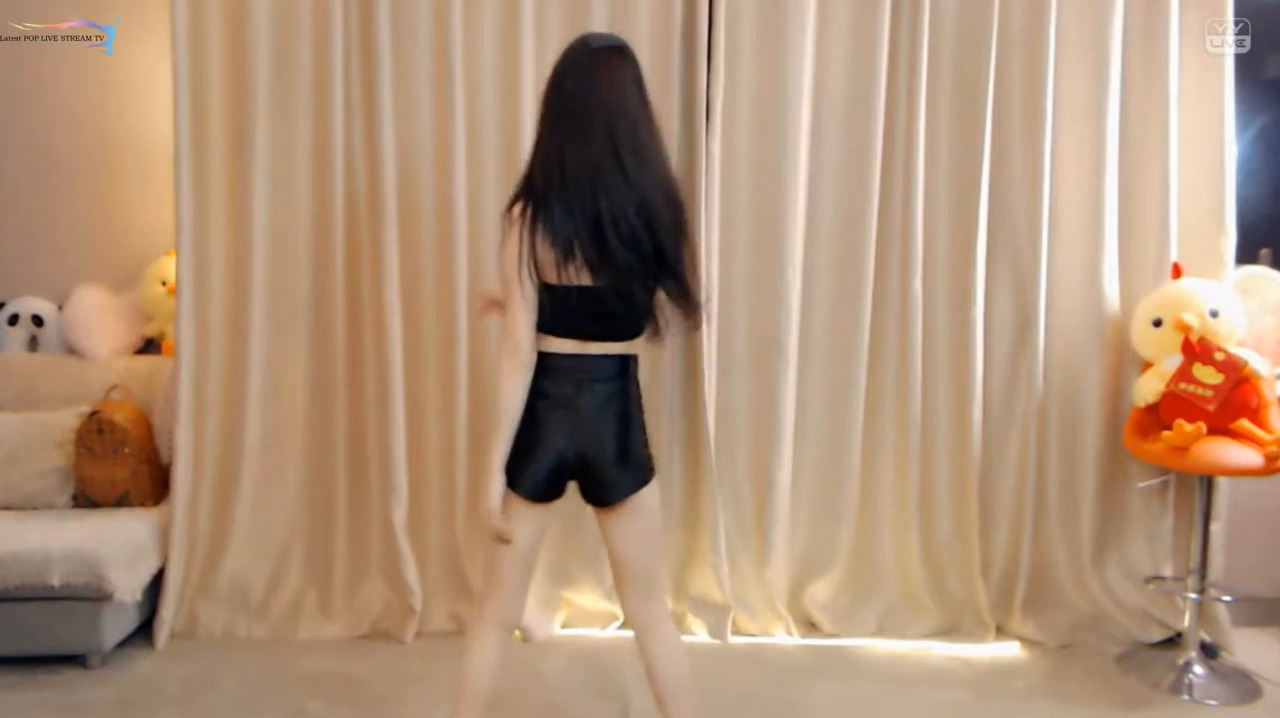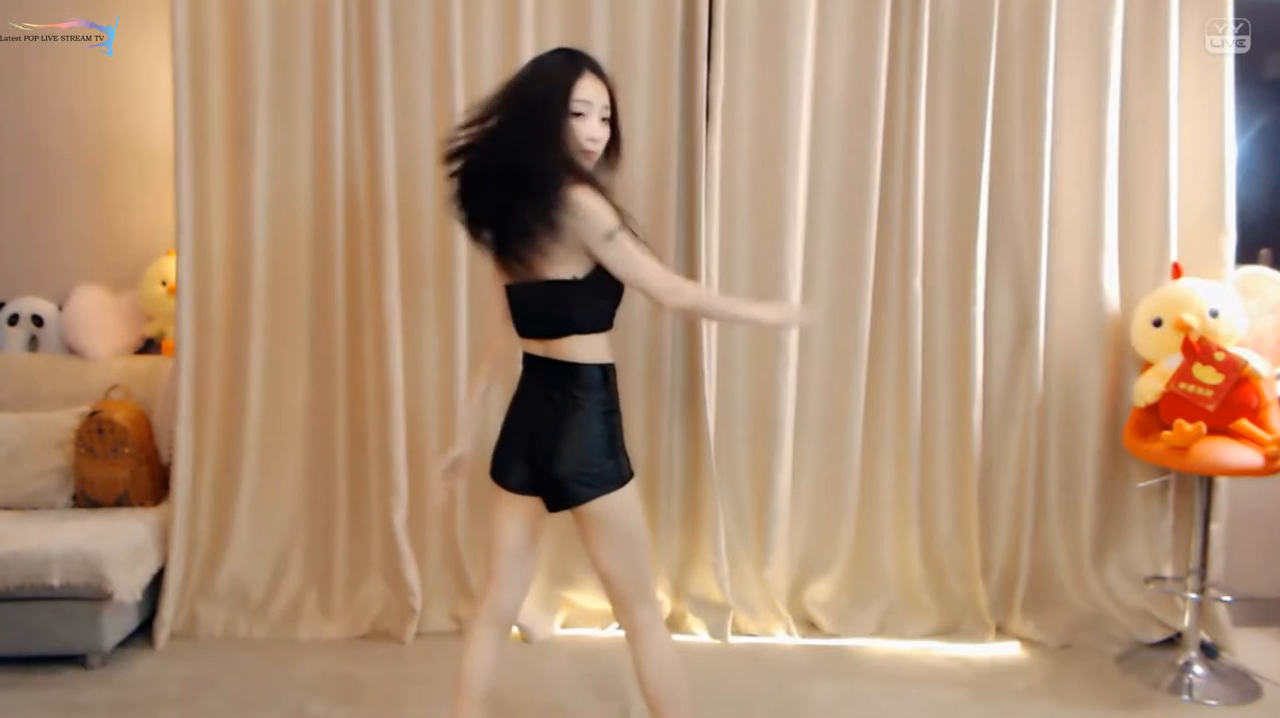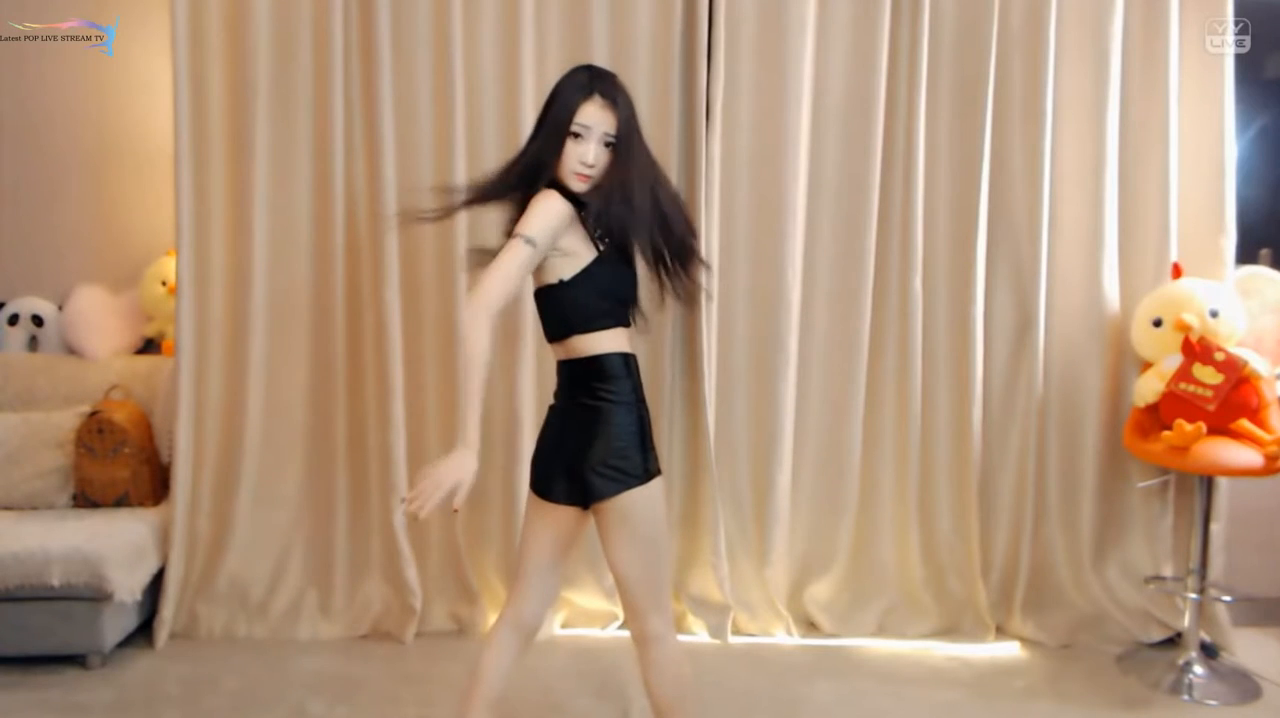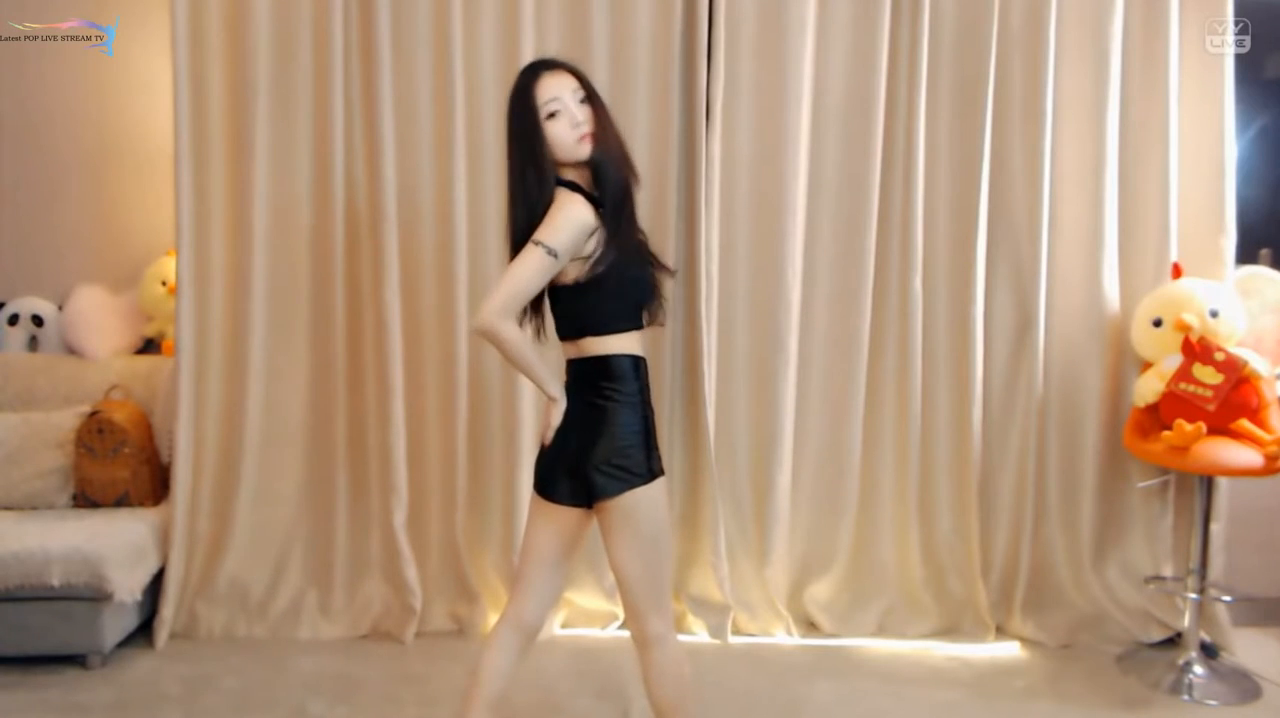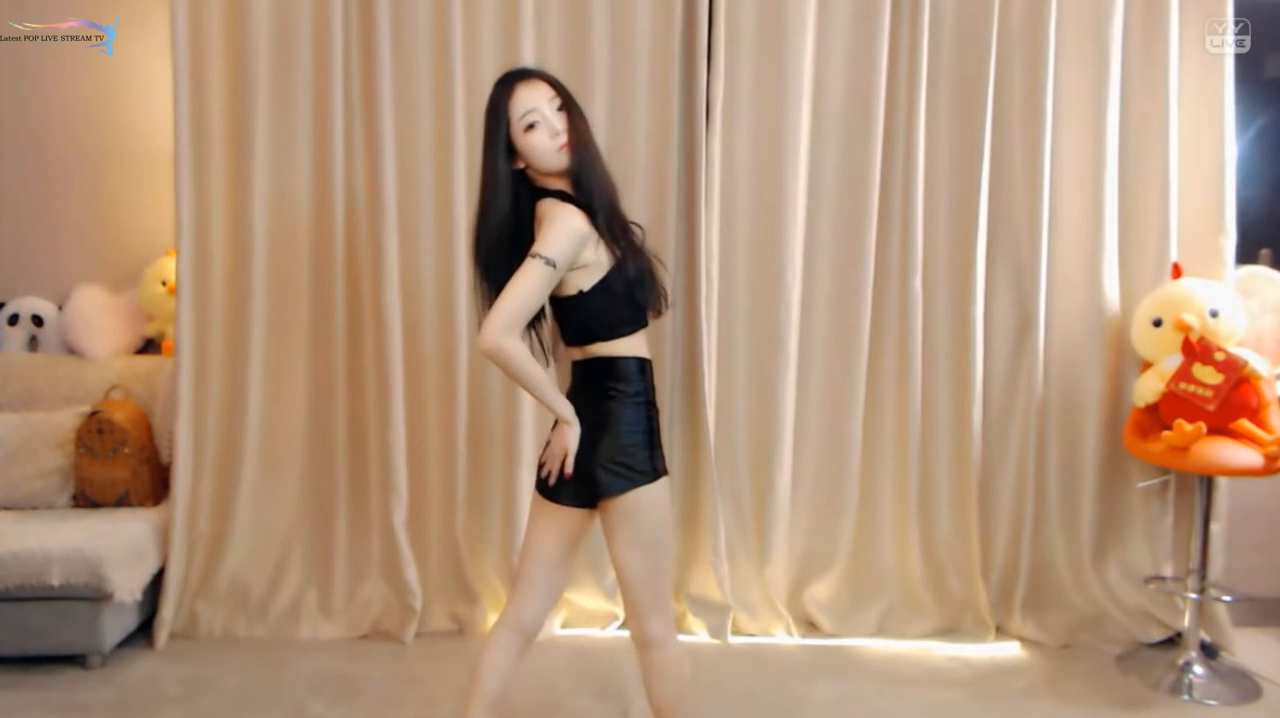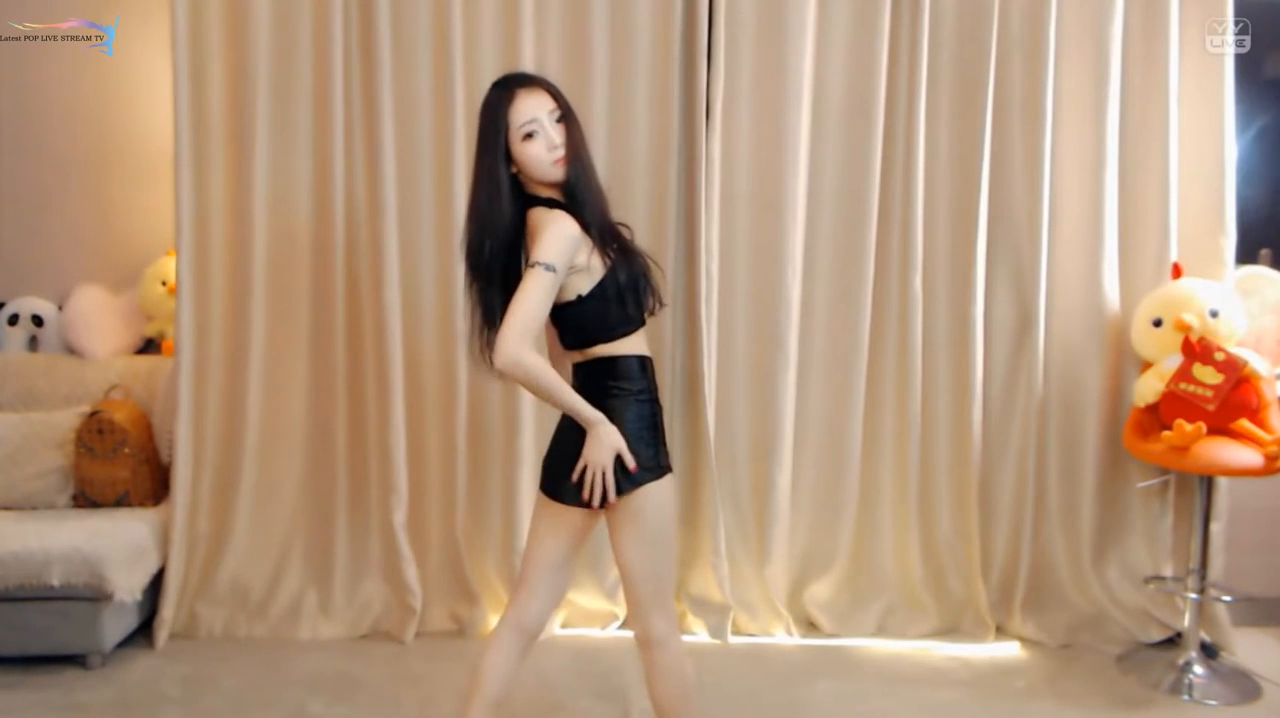
dt=0.4s
person 1, frame 1
left shoulder: (531, 214)
right shoulder: (656, 208)
left elbow: (519, 351)
left wrist: (494, 469)
left hip: (545, 413)
right hip: (616, 416)
left knee: (496, 613)
right knee: (650, 611)
person 1, frame 2
left shoulder: (511, 206)
right shoulder: (576, 204)
right elbow: (670, 291)
left wrist: (468, 430)
right wrist: (764, 312)
left hip: (532, 419)
right hip: (582, 417)
left knee: (494, 609)
right knee: (641, 616)
person 1, frame 3
left shoulder: (583, 215)
right shoulder: (553, 207)
right elbow: (478, 312)
right wrist: (469, 445)
left hip: (575, 420)
right hip: (607, 419)
left knee: (521, 612)
right knee: (653, 623)
person 1, frame 4
left shoulder: (587, 207)
right shoulder: (575, 210)
right elbow: (492, 317)
right wrist: (555, 391)
left hip: (579, 425)
right hip: (614, 422)
left knee: (523, 612)
right knee: (654, 626)
person 1, frame 5
left shoulder: (565, 213)
right shoulder: (568, 221)
right elbow: (495, 336)
right wrist: (563, 412)
left hip: (587, 424)
right hip: (619, 424)
left knee: (522, 612)
right knee: (654, 626)
person 1, frame 6
left shoulder: (549, 222)
right shoulder: (561, 228)
right elbow: (511, 352)
right wrist: (598, 424)
left hip: (587, 428)
right hip: (624, 422)
left knee: (525, 612)
right knee: (657, 624)
